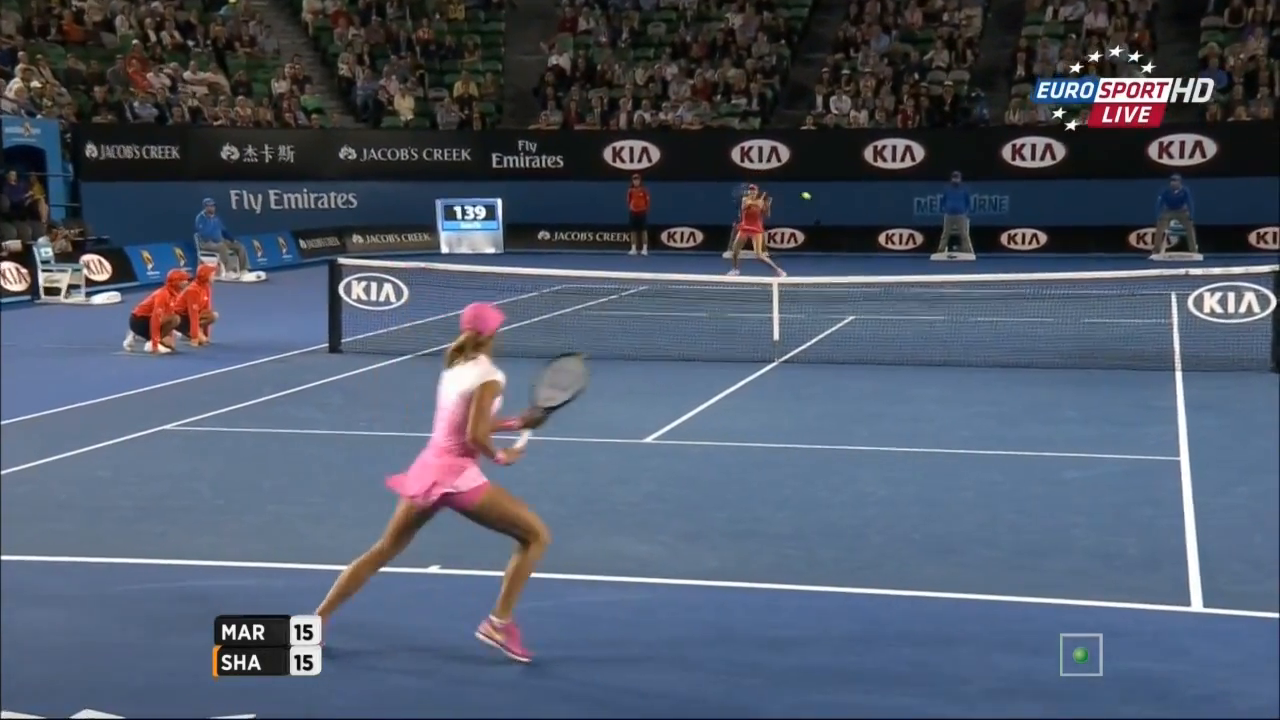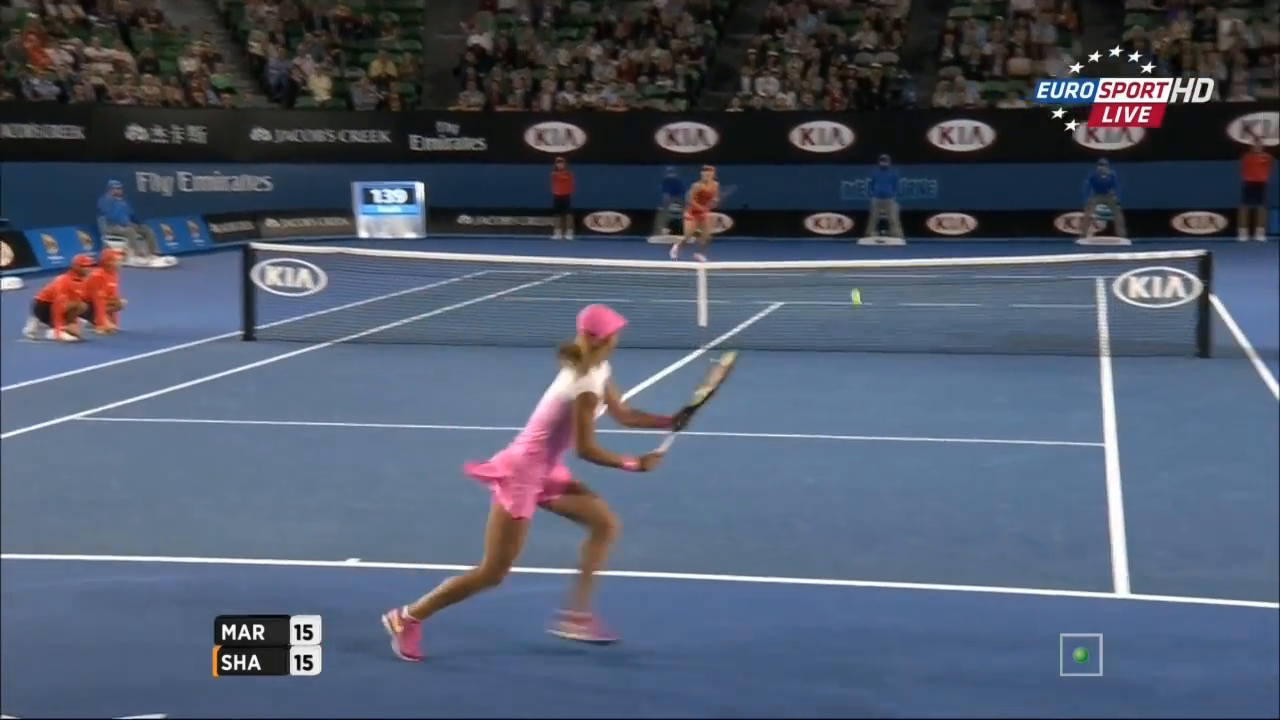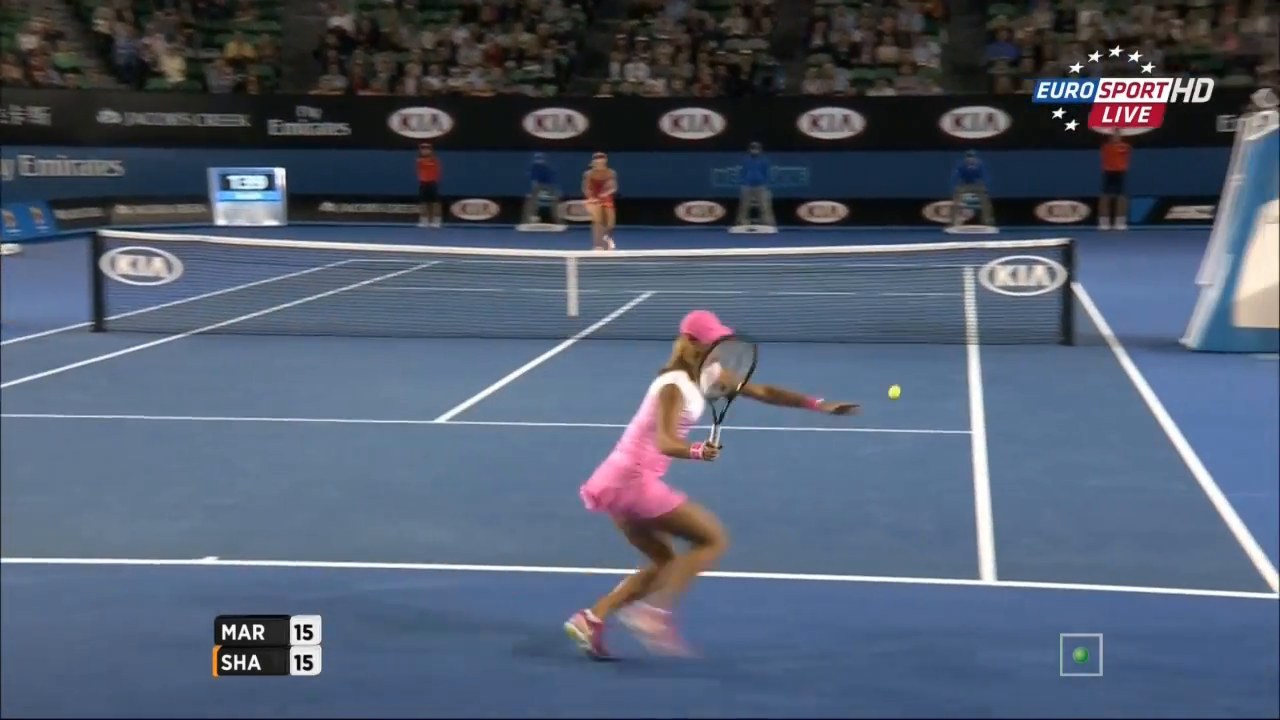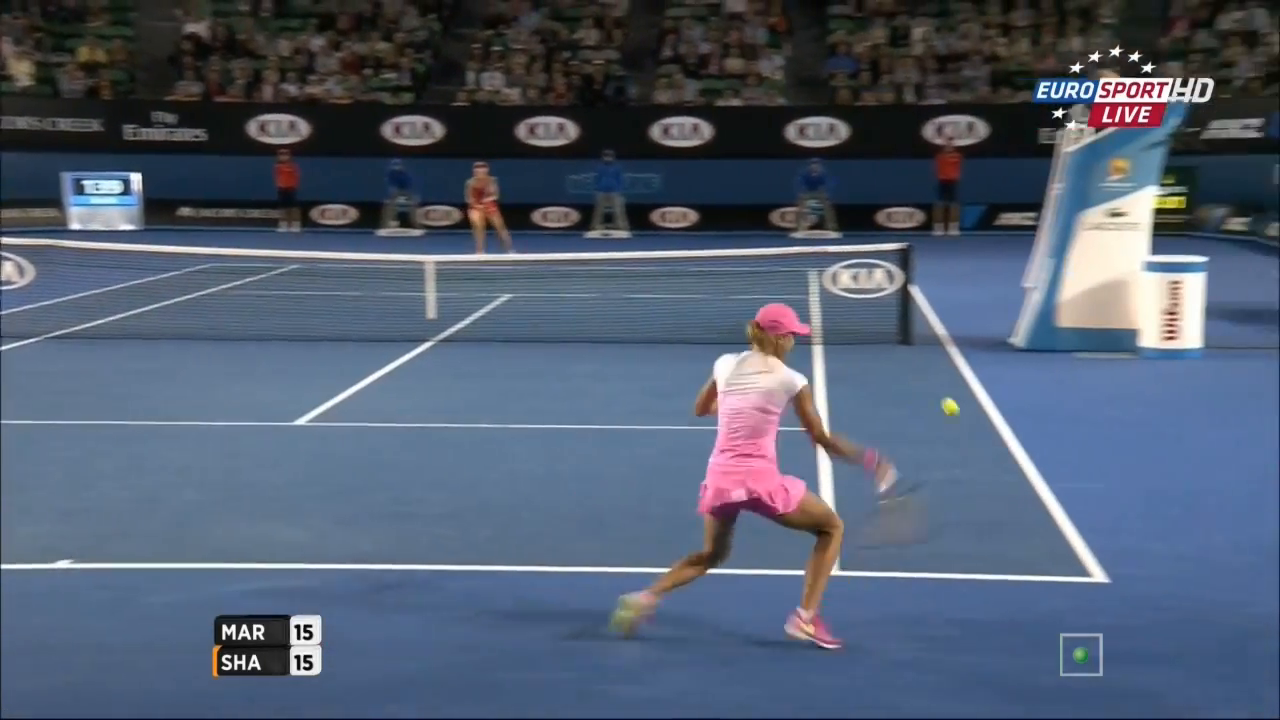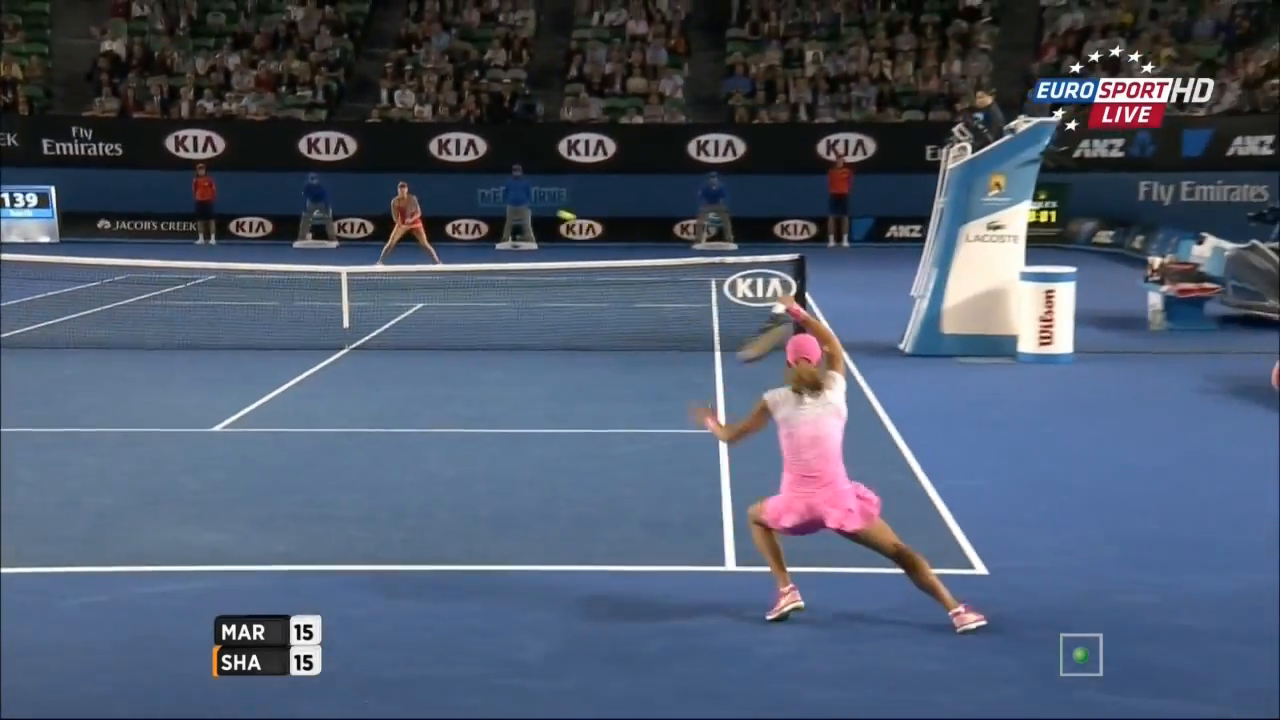
dt=0.3s
person 1, frame 1
left shoulder: (455, 367)
right shoulder: (490, 375)
right elbow: (474, 437)
left wrist: (518, 422)
right wrist: (499, 456)
left hip: (428, 470)
right hip: (457, 476)
left knee: (382, 552)
right knee: (536, 537)
left ankle: (316, 621)
right ankle: (499, 624)
person 1, frame 2
left shoulder: (591, 371)
right shoulder: (587, 387)
left elbow: (622, 414)
right elbow: (586, 449)
left wrist: (671, 420)
right wrist: (630, 463)
left hip: (541, 472)
right hip: (521, 474)
left knee: (605, 524)
right knee: (492, 573)
left ankle: (576, 615)
right ankle: (406, 620)
person 1, frame 3
left shoulder: (701, 376)
right shoulder: (674, 384)
left elbow: (765, 392)
right elbow: (665, 444)
left wrist: (824, 406)
right wrist: (697, 451)
left hip: (621, 481)
right hip: (630, 483)
left knee: (665, 562)
right knee: (714, 540)
left ankle: (592, 620)
right ankle: (651, 611)
person 1, frame 4
left shoulder: (725, 364)
right shoulder: (790, 379)
left elbow: (701, 408)
right elbow: (821, 438)
right wrist: (864, 457)
left hip: (721, 478)
right hip: (760, 478)
left knee: (708, 556)
right knee: (831, 527)
left ankle: (646, 597)
right ankle: (806, 618)
person 1, frame 5
left shoulder: (776, 400)
right shoulder: (835, 388)
left elbow: (731, 437)
right elbow: (833, 345)
left wrist: (711, 421)
right wrist: (799, 312)
left hip: (799, 506)
right hip: (840, 500)
left knee: (759, 517)
right knee: (901, 551)
left ankle: (786, 591)
right ankle: (957, 611)
